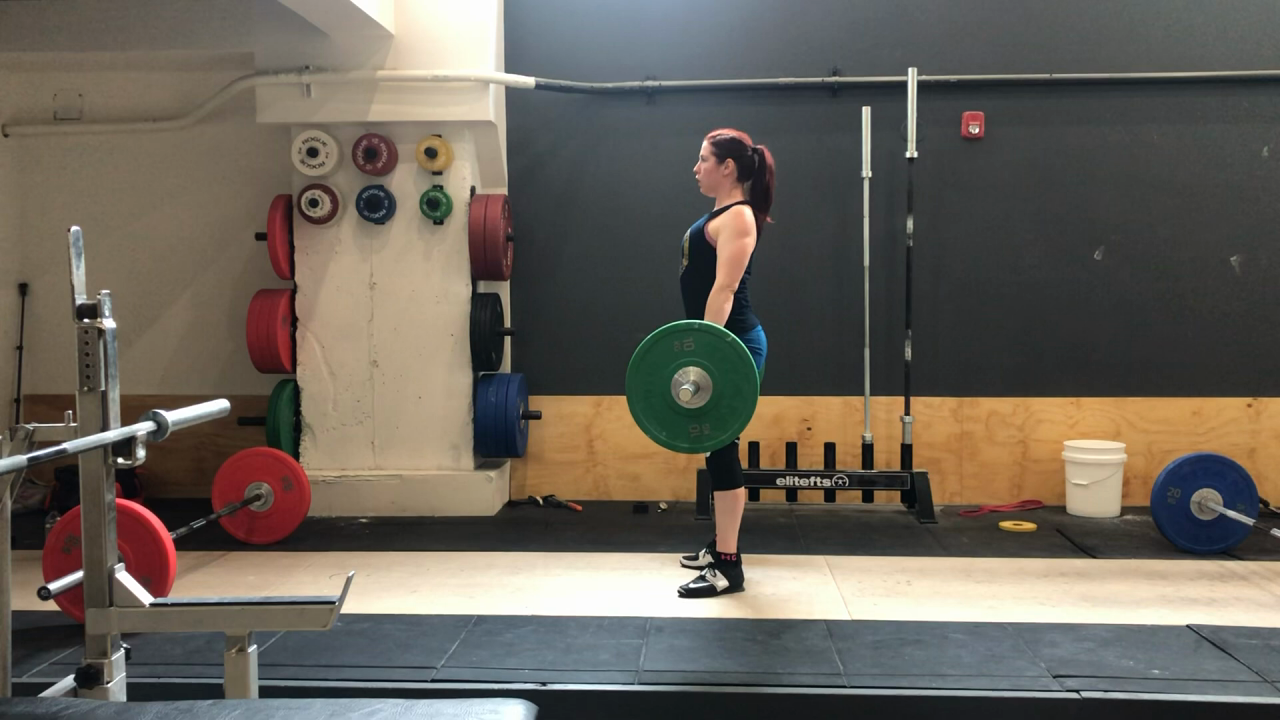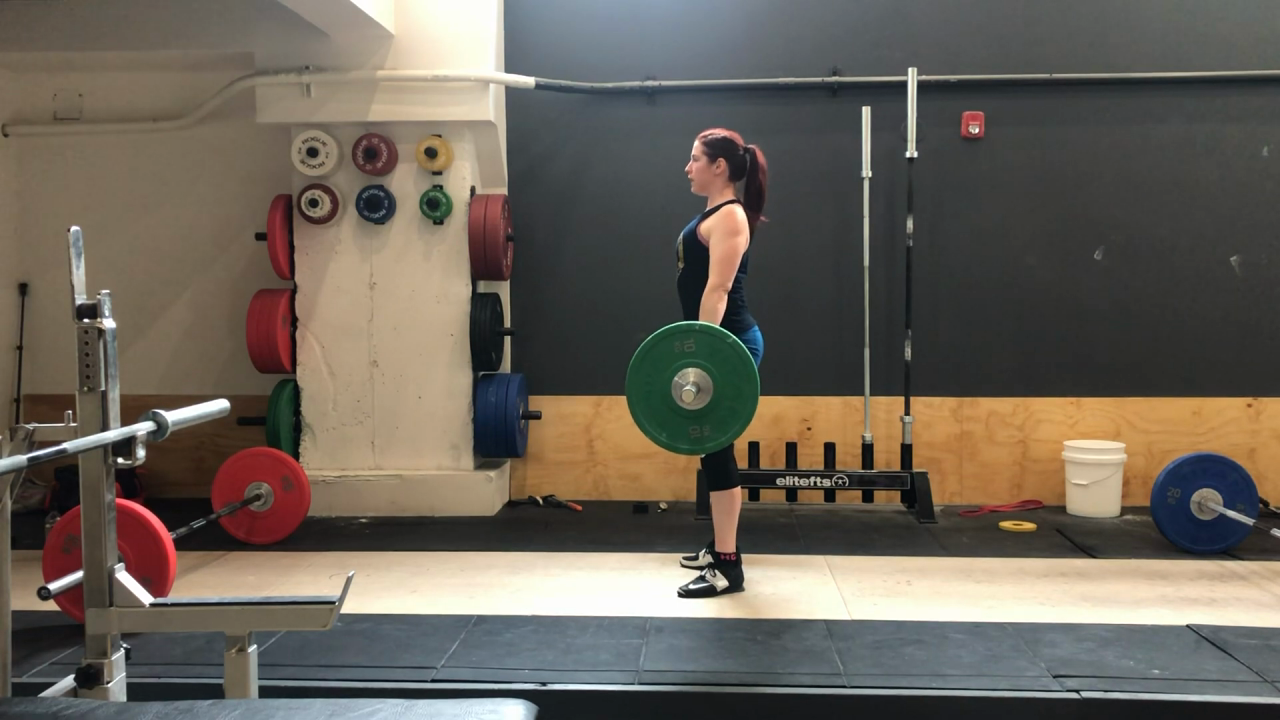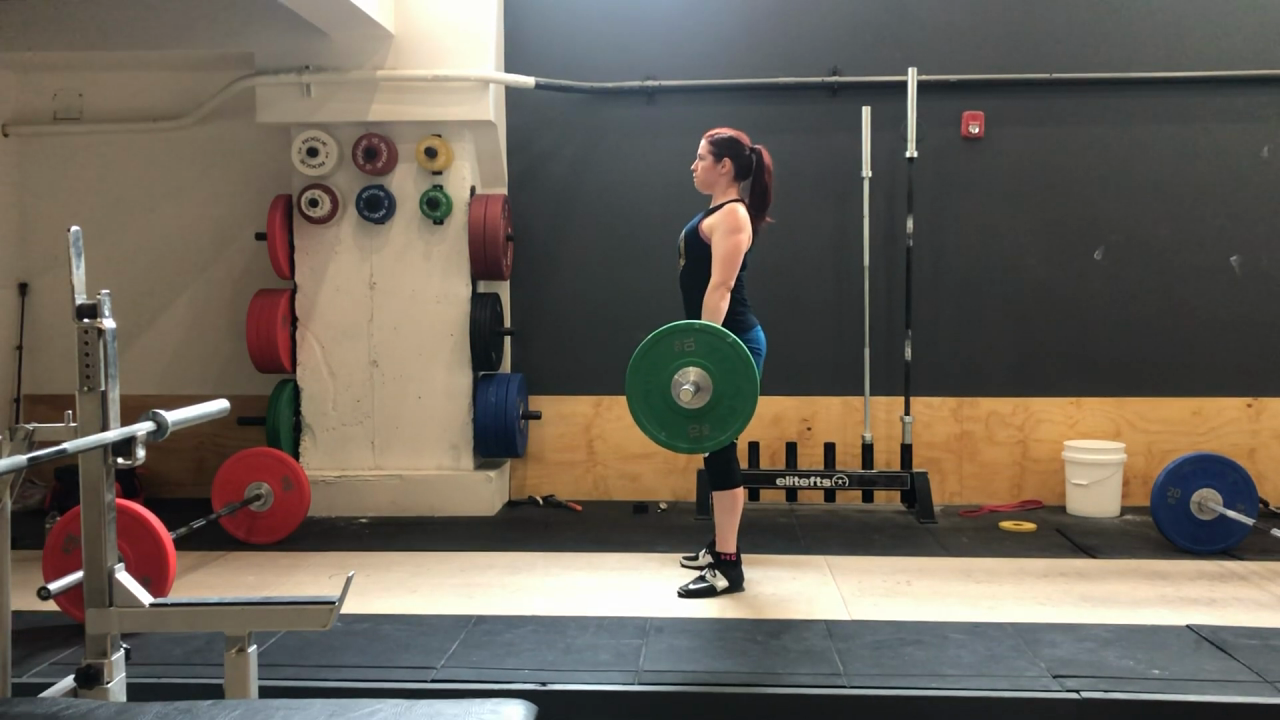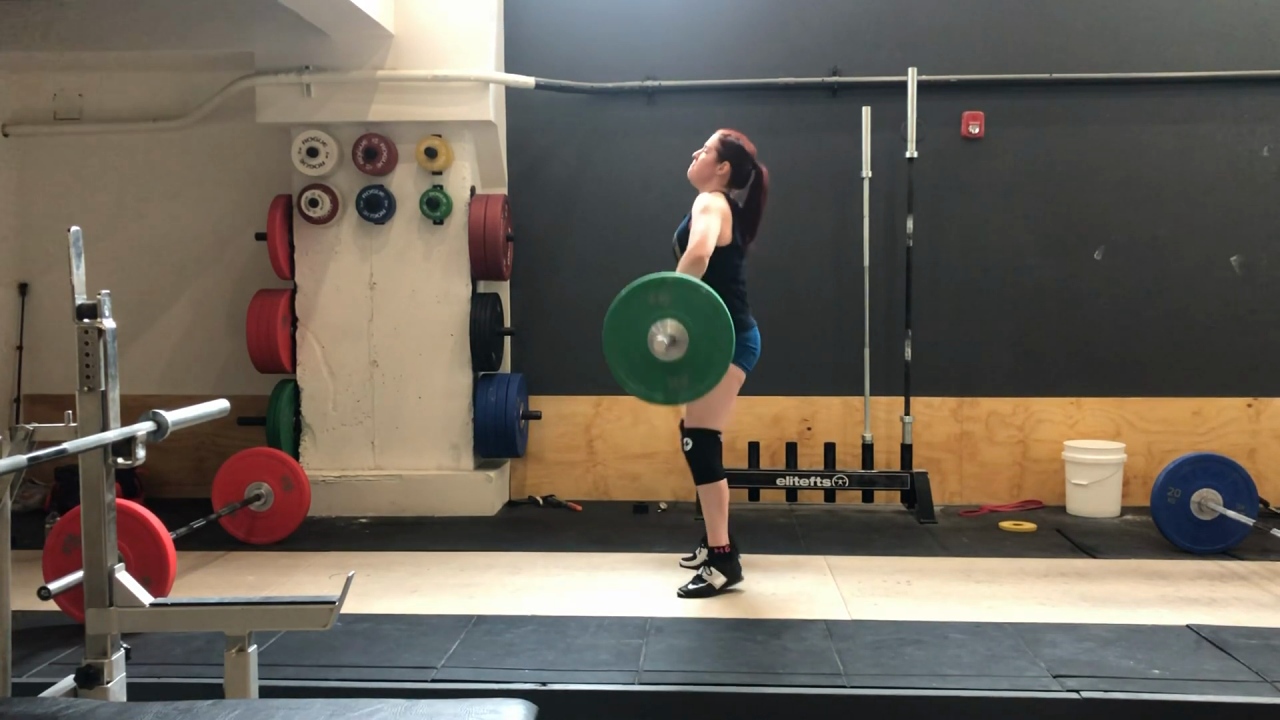
dt=1s
person 1, frame 1
left shoulder: (737, 217)
right shoulder: (721, 214)
left elbow: (725, 289)
left knee: (721, 449)
right knee: (715, 449)
left ankle: (728, 567)
right ankle: (720, 548)
person 1, frame 2
left shoulder: (729, 217)
right shoulder: (713, 214)
left elbow: (719, 290)
left knee: (717, 449)
right knee: (712, 448)
left ankle: (728, 567)
right ankle: (721, 548)
person 1, frame 3
left shoulder: (731, 215)
right shoulder: (717, 212)
left elbow: (721, 287)
left knee: (719, 449)
right knee: (714, 448)
left ankle: (727, 566)
right ankle: (720, 548)
person 1, frame 4
left shoulder: (712, 202)
right shoulder: (718, 206)
left elbow: (698, 252)
left hip: (727, 339)
left knee: (699, 444)
right knee: (698, 442)
left ankle: (722, 560)
right ankle: (716, 543)
